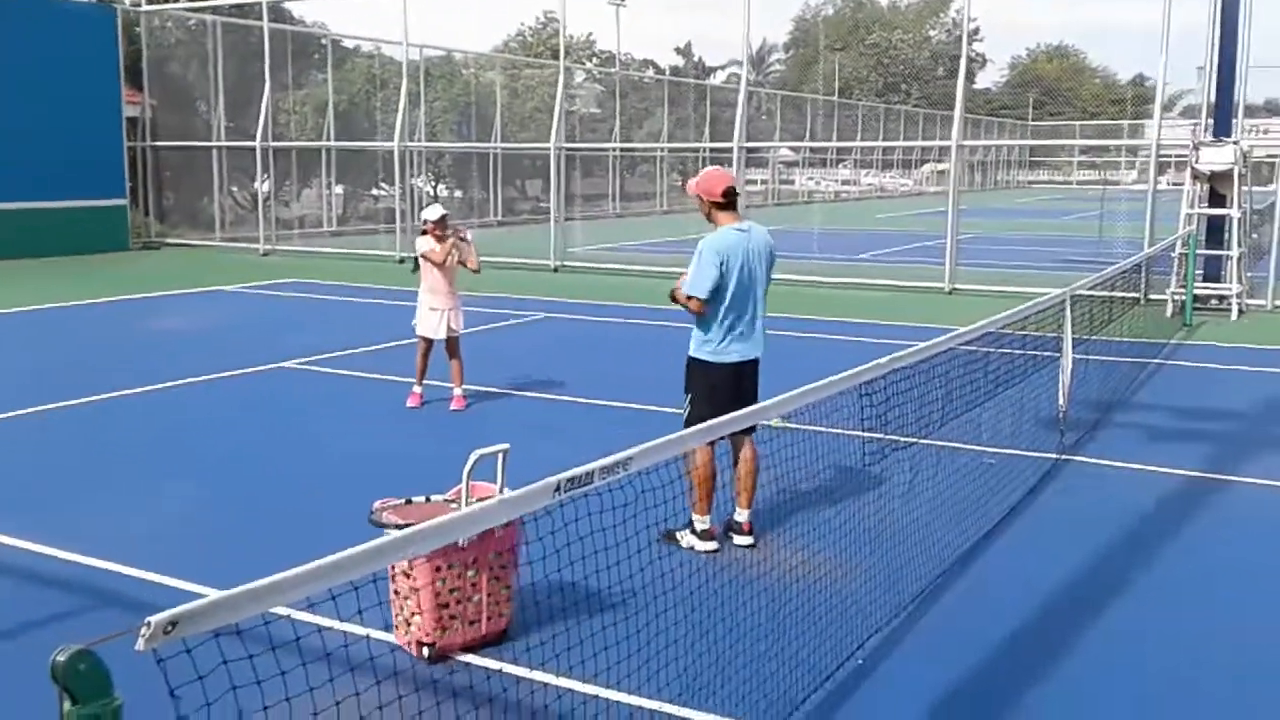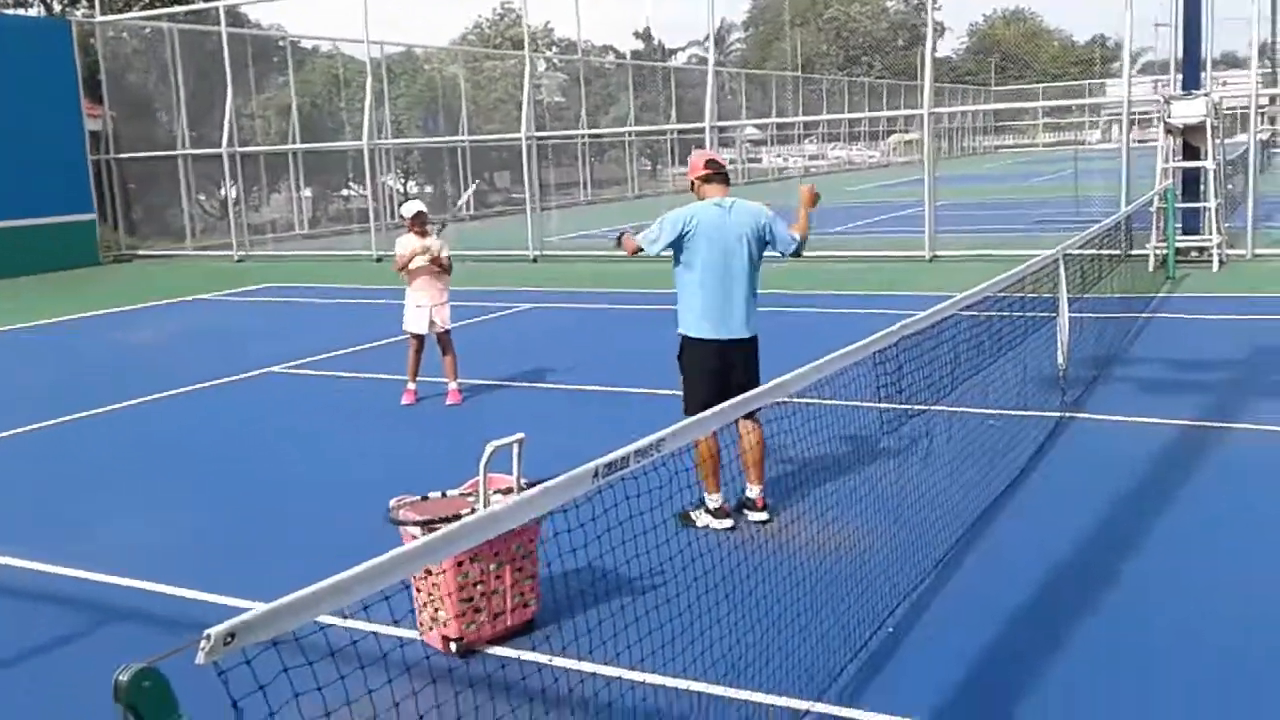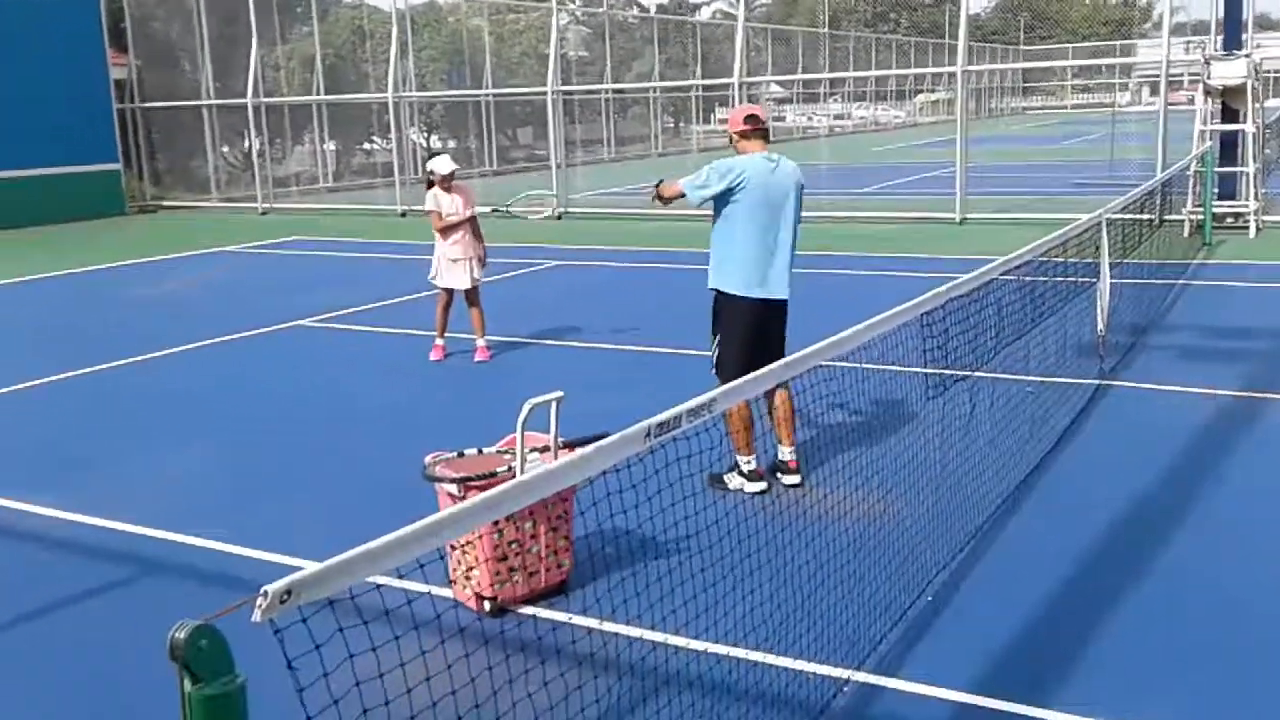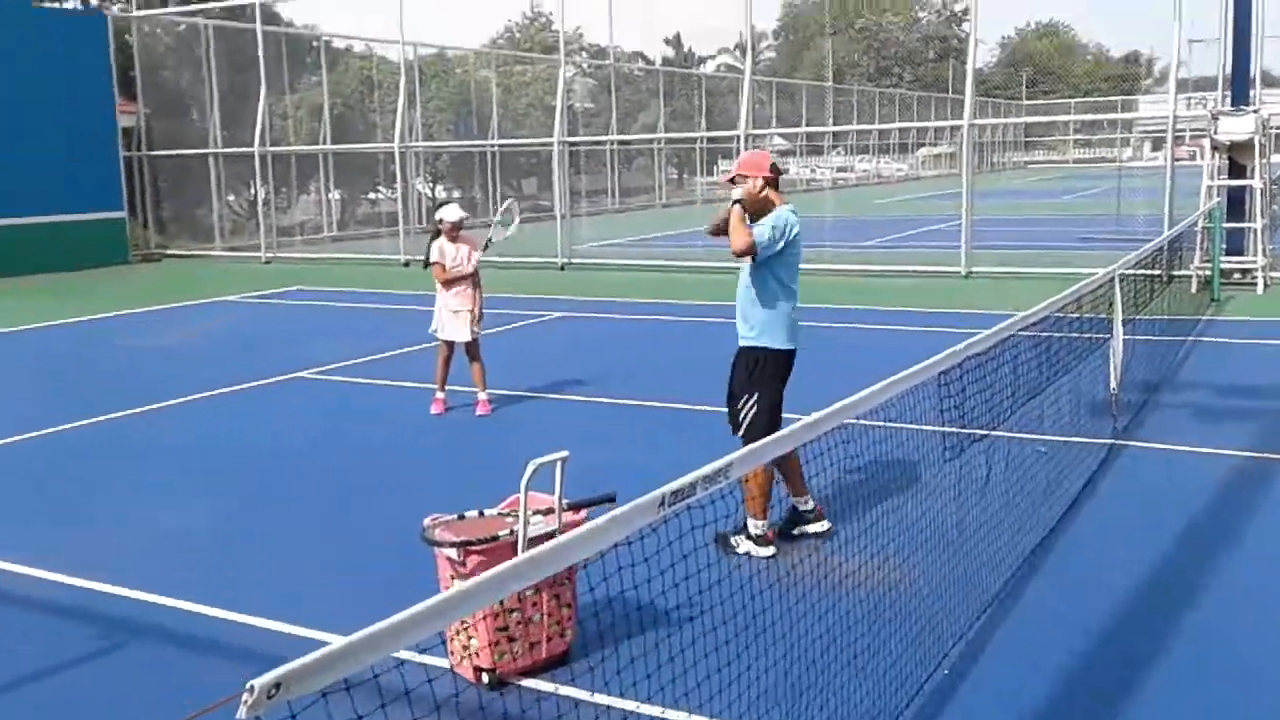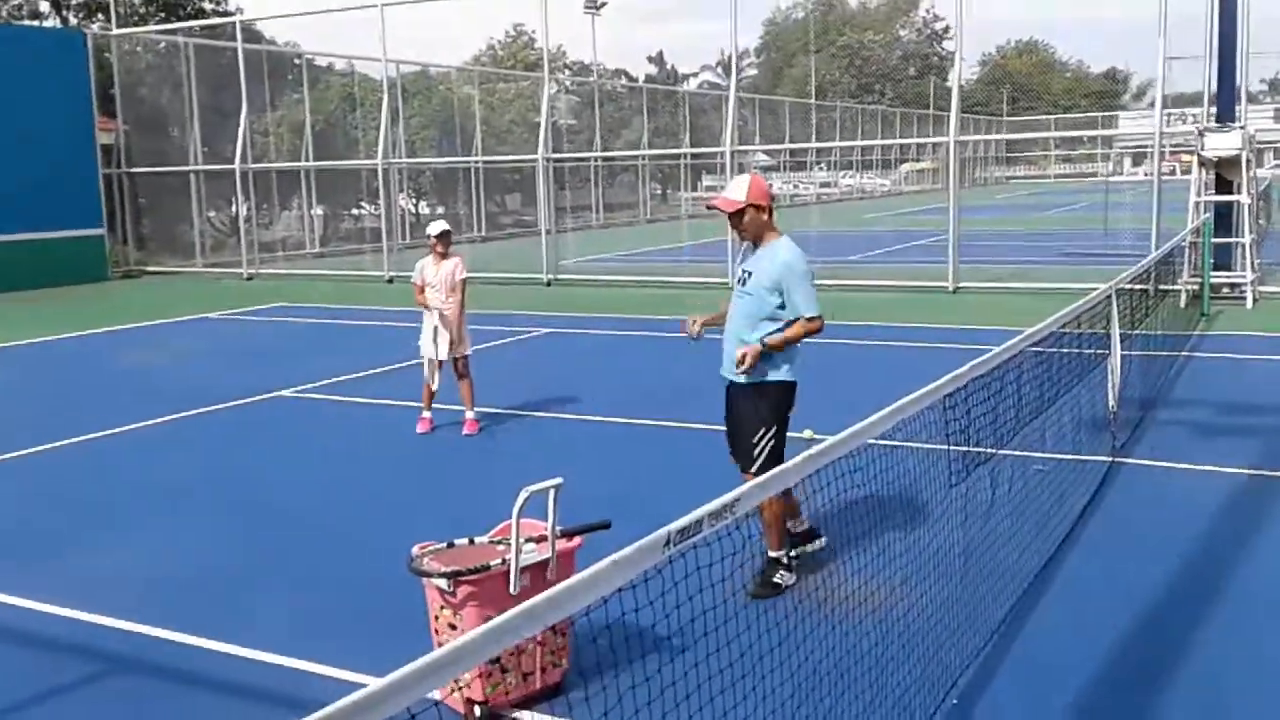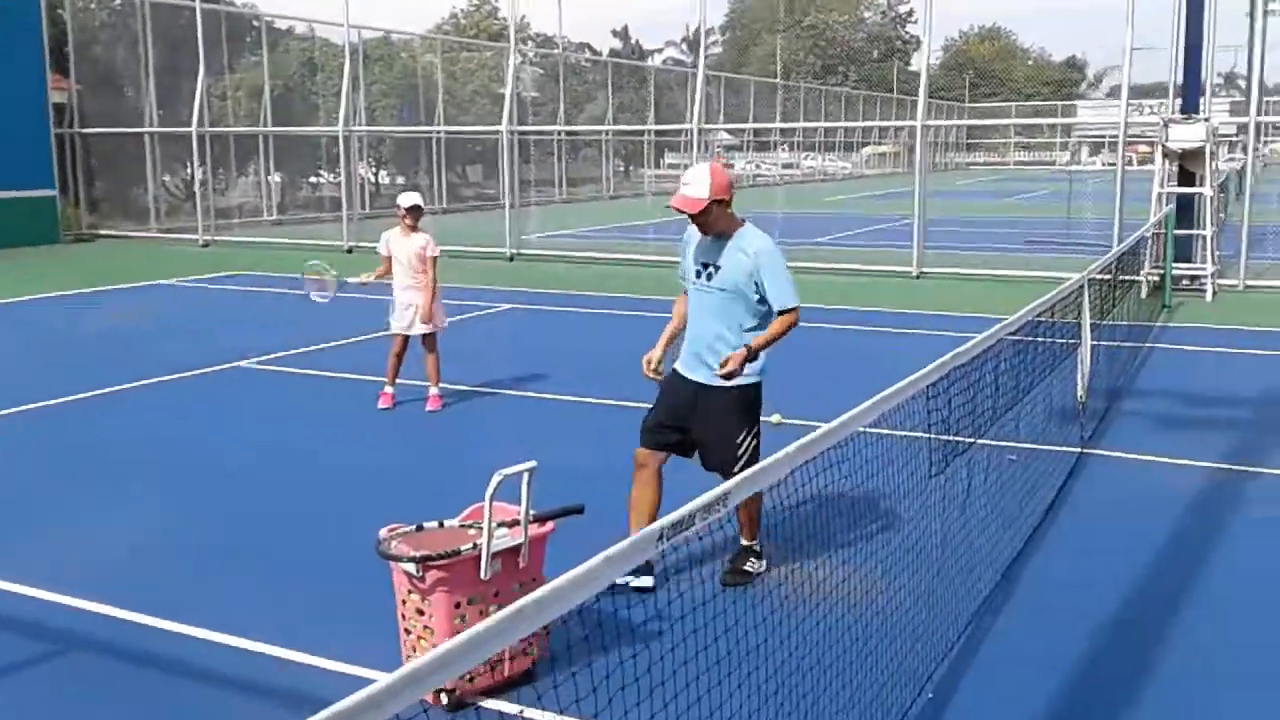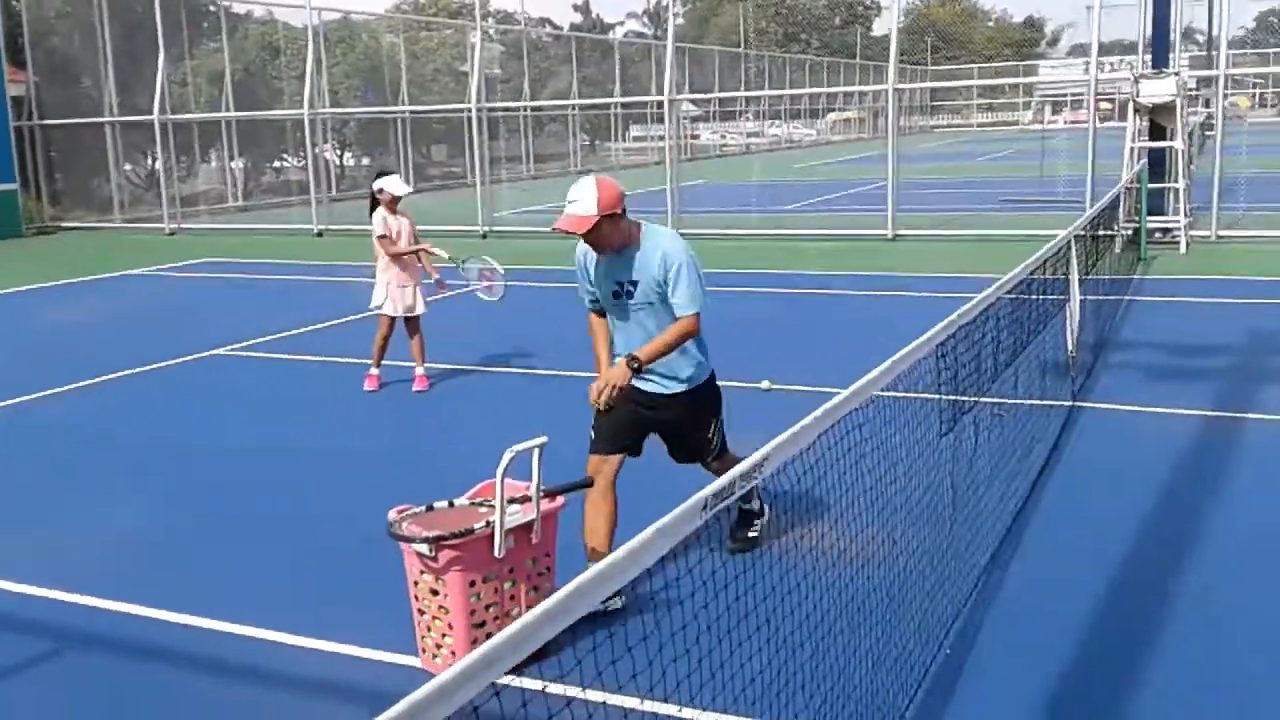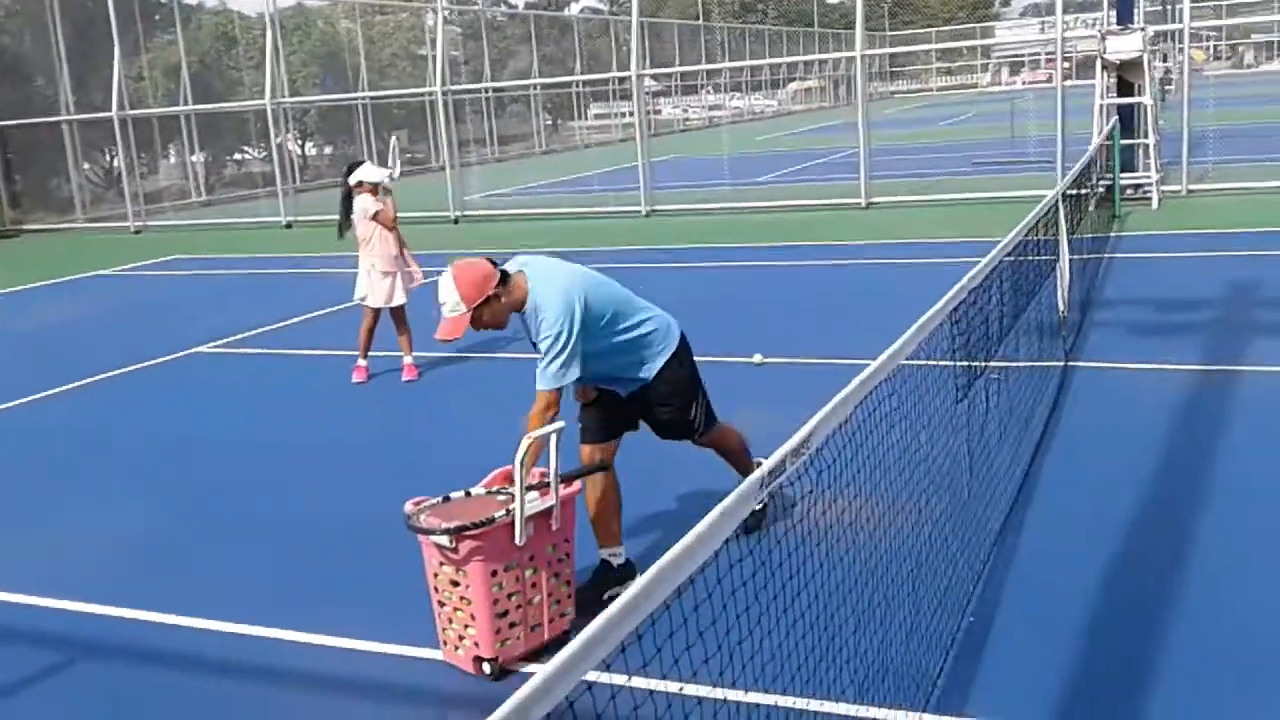
dt=0.4s
person 1, frame 1
left shoulder: (712, 245)
right shoulder: (762, 237)
left elbow: (698, 304)
left wrist: (678, 293)
left hip: (711, 358)
right hip: (748, 355)
left knee: (700, 442)
right knee: (742, 438)
left ankle: (701, 528)
right ankle: (742, 522)
person 1, frame 2
left shoulder: (685, 217)
right shoulder: (758, 213)
left elbow: (632, 247)
right elbow: (796, 246)
left wrist: (623, 237)
right wrist: (806, 207)
left hip: (700, 336)
right hip: (743, 334)
right knee: (748, 417)
left ankle: (714, 507)
right ankle: (755, 498)
person 1, frame 3
left shoulder: (732, 169)
right shoulder: (792, 173)
left elbow: (671, 191)
left wrist: (660, 188)
left hip: (736, 293)
right hip: (775, 293)
left knee: (733, 384)
right knee: (776, 378)
left ankle: (747, 470)
right ankle: (788, 461)
person 1, frame 4
left shoulder: (779, 220)
right shoulder: (774, 217)
left elbow: (740, 247)
right elbow: (716, 229)
left wrist: (737, 204)
right wrist: (736, 208)
left hip: (764, 344)
right hip: (768, 341)
left knee: (753, 439)
right knee: (765, 433)
left ankle: (757, 533)
right ankle: (805, 509)
person 1, frame 5
left shoulder: (788, 258)
right shoulder: (751, 251)
left elbow: (813, 322)
left wrist: (763, 347)
right wrist: (709, 319)
left hip: (768, 382)
right hip: (741, 380)
left knee: (758, 474)
right knee: (765, 468)
left ankle: (779, 562)
right ankle: (801, 531)
person 1, frame 6
left shoulder: (759, 249)
right shoulder: (693, 238)
left elbow: (788, 315)
left wrist: (748, 351)
right wrist: (662, 345)
left hip: (732, 384)
right hip: (686, 374)
left knee: (737, 475)
right knee: (646, 458)
left ankle: (750, 550)
right ankle: (638, 559)
person 1, frame 7
left shoulder: (669, 250)
right shoulder: (586, 254)
left elbow: (690, 324)
left wrist: (632, 362)
right wrist: (605, 369)
left hip: (685, 382)
right hip: (625, 384)
left knee: (714, 461)
right knee: (600, 469)
left ankle: (751, 508)
person 1, frame 8
left shoulder: (555, 305)
right shoulder: (516, 273)
left elbow: (546, 406)
right wrist: (582, 379)
left hip: (659, 360)
right hip: (609, 367)
left knee: (706, 434)
right knee: (593, 457)
right ankle: (615, 565)
person 2, frame 1
left shoulder: (456, 245)
right shoulder: (422, 242)
left elbow: (475, 267)
right elbow: (439, 259)
left wrist: (468, 242)
right wrist: (452, 239)
left hip: (450, 303)
right hip: (429, 303)
left knee: (453, 349)
right knee: (424, 348)
left ankle: (458, 393)
right ankle: (416, 391)
person 2, frame 2
left shoulder: (436, 239)
right shoulder: (403, 241)
left elbow: (448, 269)
right elbow: (398, 267)
left wrist: (437, 259)
right wrist: (416, 251)
left hip: (438, 299)
right hip: (416, 300)
left knee: (446, 343)
right knee: (415, 345)
left ankle: (453, 387)
right ankle: (411, 387)
person 2, frame 3
left shoulder: (463, 190)
right shoulder: (433, 195)
left elbow: (474, 222)
right elbow: (438, 226)
left wrist: (482, 247)
right wrist: (464, 217)
left hip: (469, 252)
right hip: (447, 254)
left knee: (473, 299)
right knee: (444, 300)
left ankle: (481, 343)
right ankle: (439, 343)
person 2, frame 4
left shoulder: (469, 243)
right shoulder: (438, 246)
left elbow: (475, 277)
right elbow: (441, 278)
left wrist: (478, 304)
right wrist: (466, 271)
left hip: (469, 306)
right hip: (448, 307)
left knee: (474, 353)
right knee: (445, 353)
left ankle: (483, 397)
right ankle: (440, 397)
person 2, frame 5
left shoulder: (456, 262)
right shoulder: (422, 265)
left elbow: (460, 297)
right elbow: (418, 297)
left wrist: (457, 326)
right wrist: (432, 304)
left hip: (454, 324)
right hip: (433, 325)
left knee: (462, 371)
right knee: (431, 372)
left ankle: (470, 416)
right ankle: (426, 415)
person 2, frame 6
left shoulder: (425, 239)
right shoulder: (389, 237)
left elbow: (431, 274)
right elbow: (387, 267)
left wrist: (428, 304)
right wrist: (374, 275)
left hip: (425, 300)
right hip: (402, 300)
left knee: (430, 347)
right knee: (398, 348)
left ankle: (434, 392)
right ankle: (388, 390)
person 2, frame 7
left shoulder: (404, 217)
right shoulder: (380, 218)
left elbow: (419, 248)
right elbow: (390, 250)
left wrist: (433, 272)
right wrist: (418, 248)
left hip: (411, 280)
right hip: (390, 281)
left knee: (414, 328)
right knee: (385, 329)
left ankle: (420, 372)
right ankle: (374, 372)
person 2, frame 8
left shoulder: (379, 201)
right shoulder: (364, 202)
left elbow: (396, 235)
right elbow: (391, 223)
left wrist: (411, 263)
right wrist: (389, 198)
left hip: (394, 267)
right hip: (374, 269)
left knee: (400, 316)
right knee: (371, 319)
left ankle: (408, 361)
right ankle: (361, 363)
